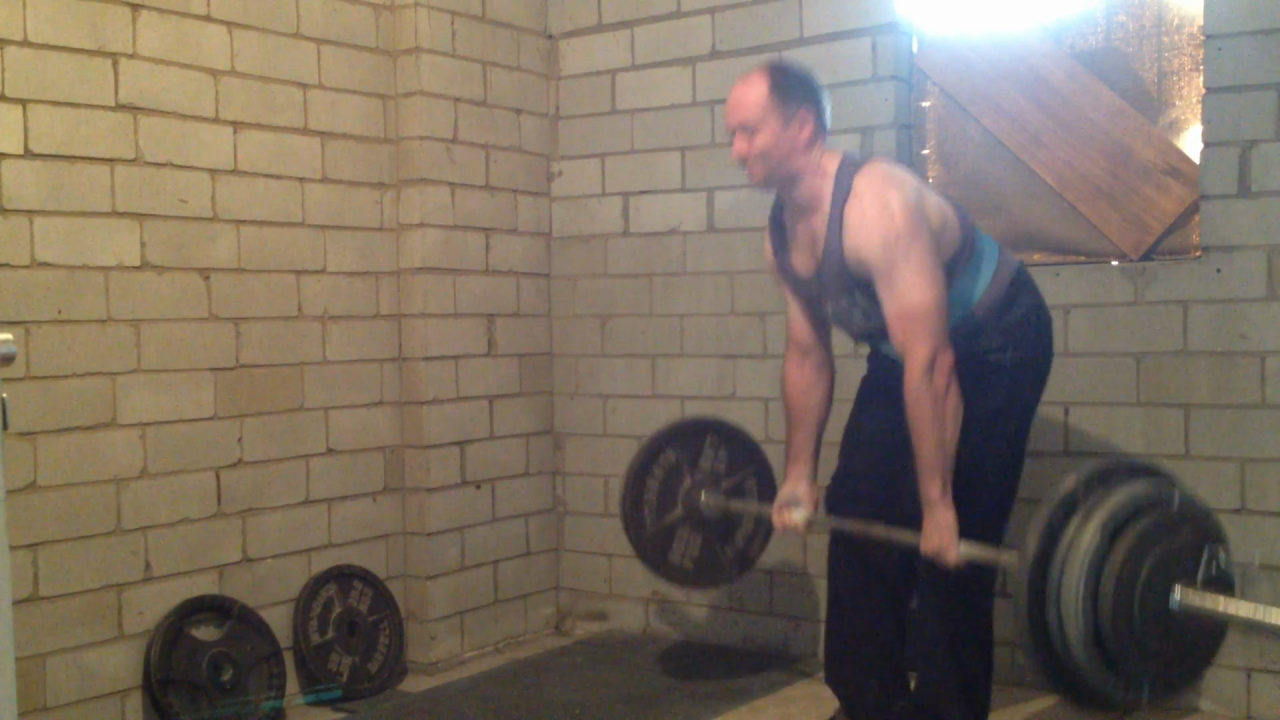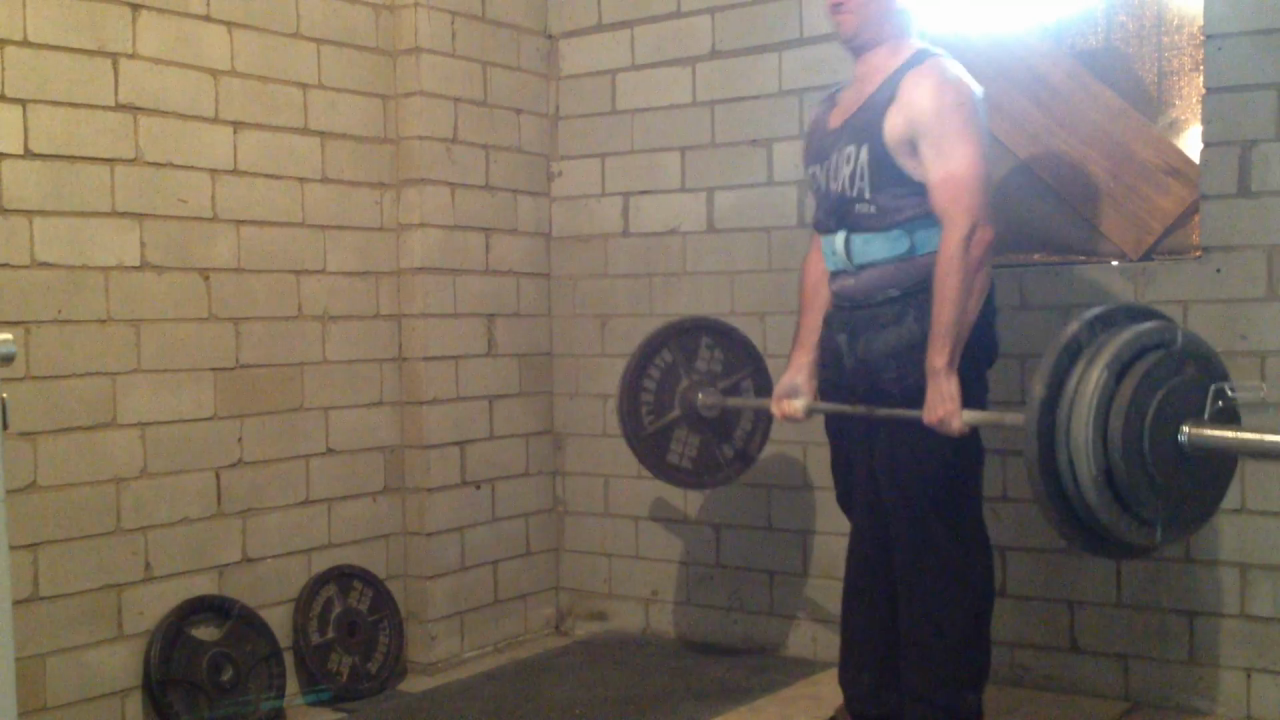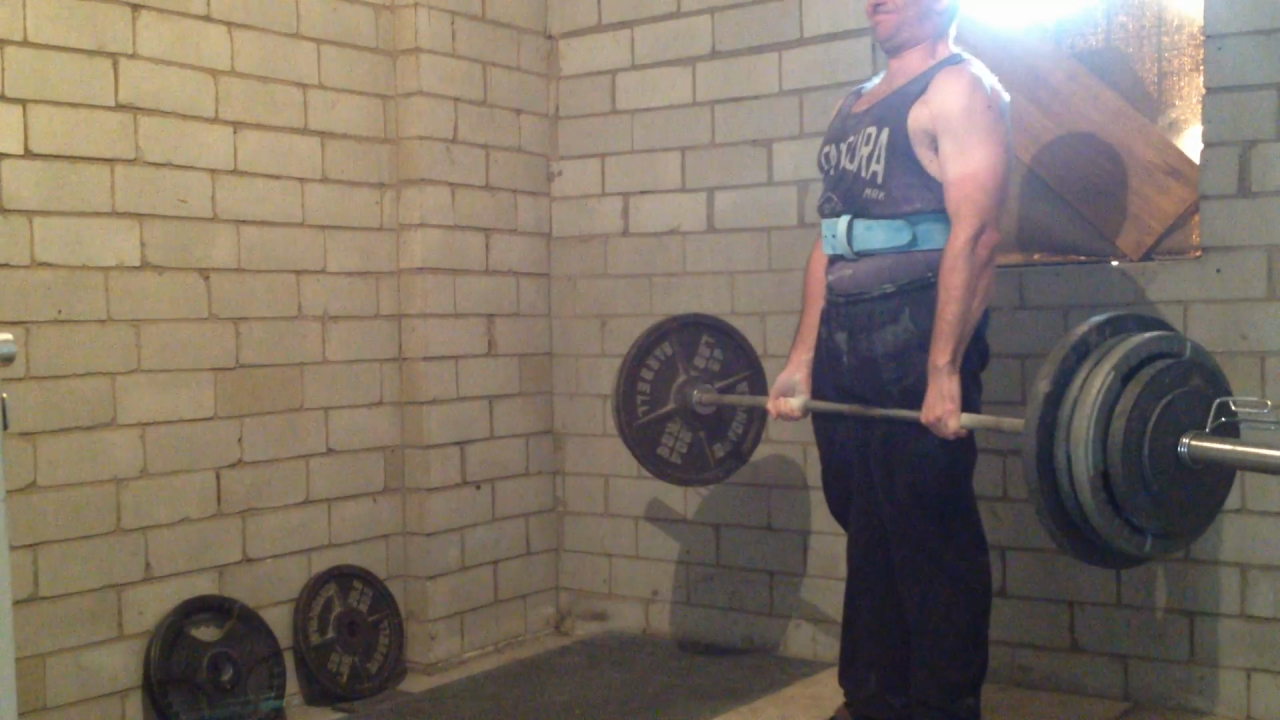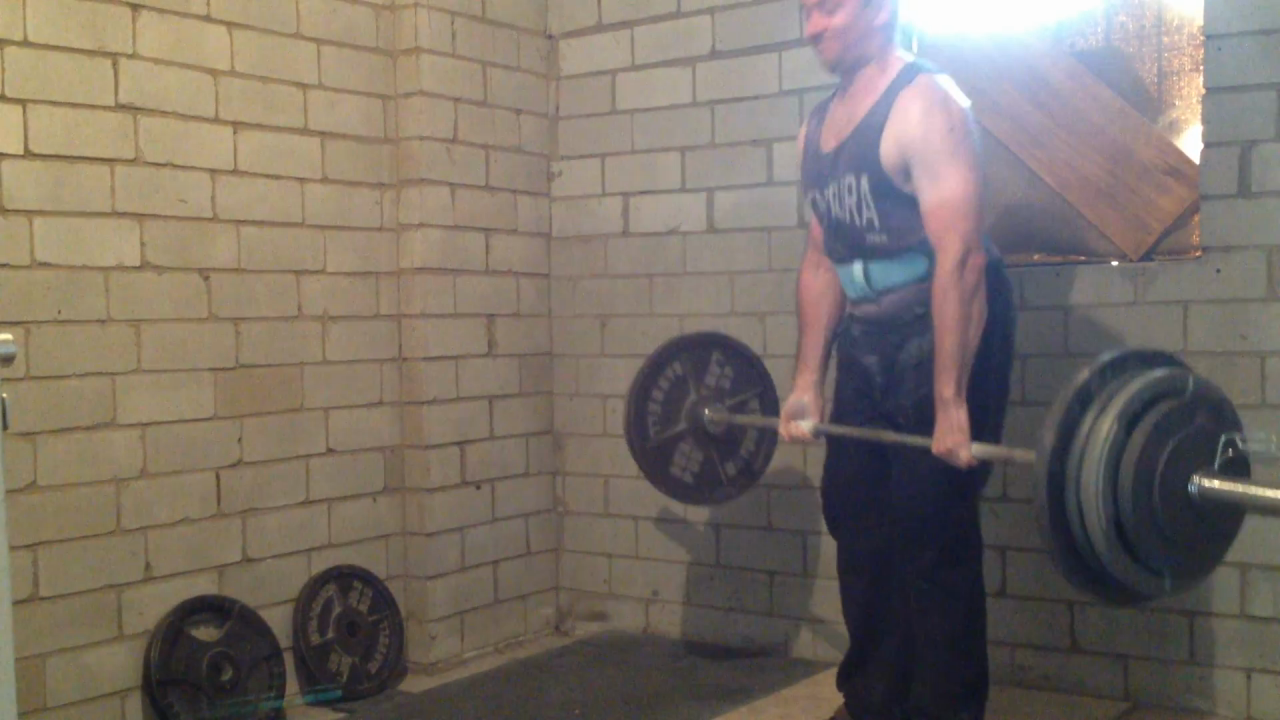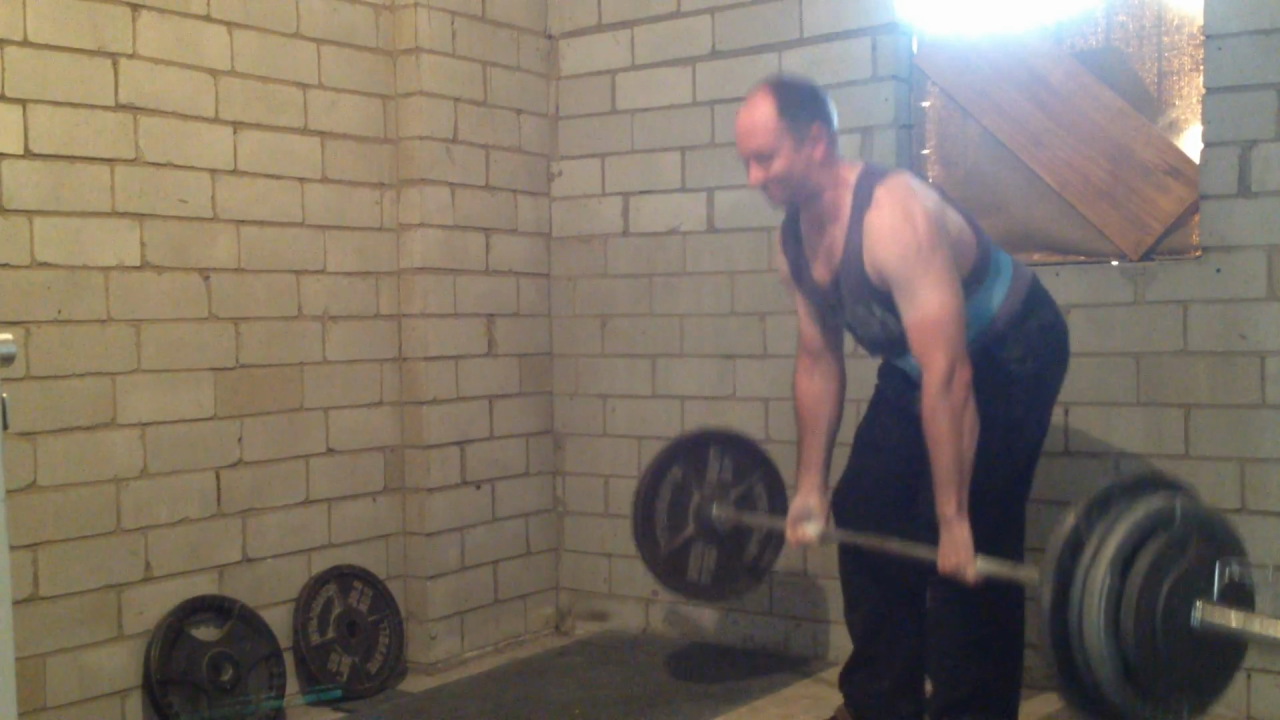
dt=0.5s
person 1, frame 1
left shoulder: (877, 206)
right shoulder: (783, 229)
left elbow: (931, 366)
right elbow: (806, 355)
left wrist: (938, 507)
right wrist: (798, 476)
left hip: (995, 346)
right hip: (903, 351)
left knee: (947, 545)
right knee: (856, 516)
person 1, frame 2
left shoulder: (934, 86)
right shoulder: (834, 106)
left elbow: (967, 230)
left wrist: (946, 370)
right wrist: (804, 360)
left hip: (921, 333)
right hip: (852, 338)
left knee: (933, 532)
right knee: (871, 528)
person 1, frame 3
left shoulder: (961, 89)
right shoulder: (855, 103)
left elbow: (975, 233)
left wrist: (946, 371)
right wrist: (802, 356)
left hip: (916, 333)
right hip: (844, 337)
left knee: (930, 534)
right knee: (865, 529)
person 1, frame 4
left shoulder: (923, 105)
right shoulder: (820, 121)
left elbow: (960, 259)
left wrist: (950, 402)
right wrist: (806, 381)
left hip: (948, 336)
right hip: (870, 340)
left knee: (933, 535)
right knee: (857, 524)
person 1, frame 5
left shoulder: (895, 218)
right shoulder: (794, 241)
left elbow: (948, 377)
right elbow: (818, 362)
left wrist: (954, 521)
right wrist: (811, 486)
left hip: (1008, 353)
right hip: (913, 366)
left knee: (963, 551)
right knee: (864, 515)
